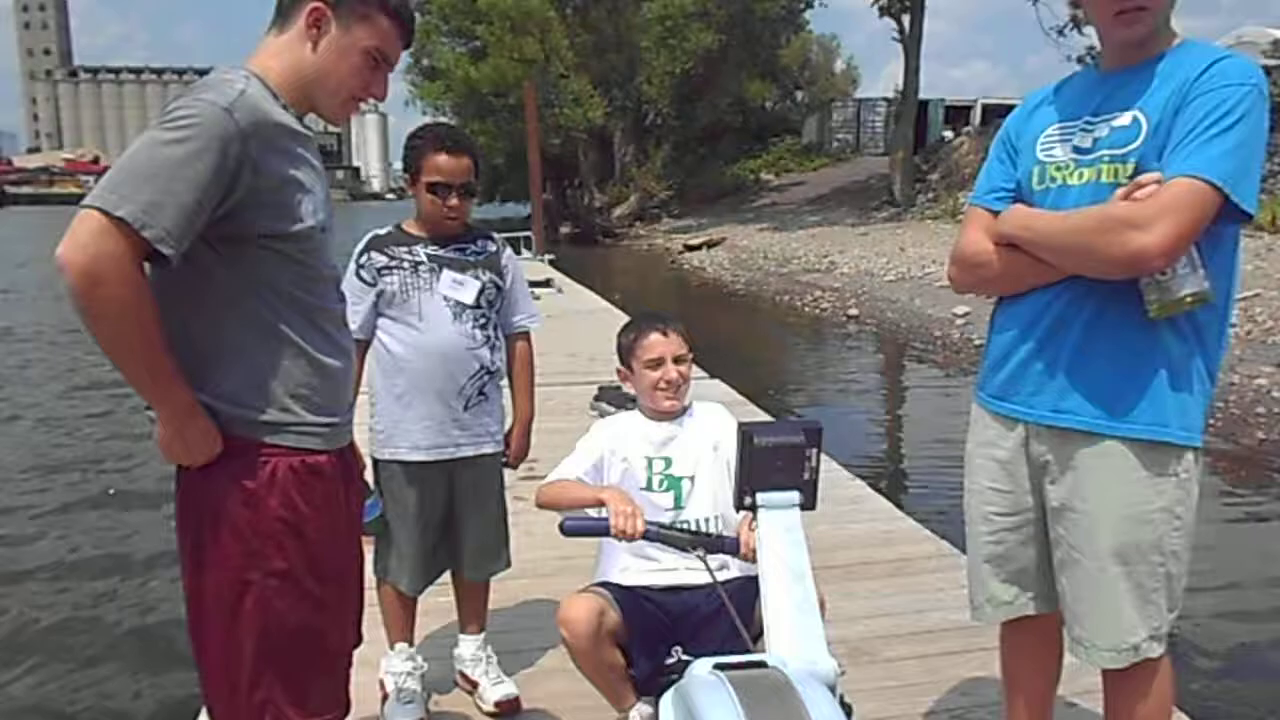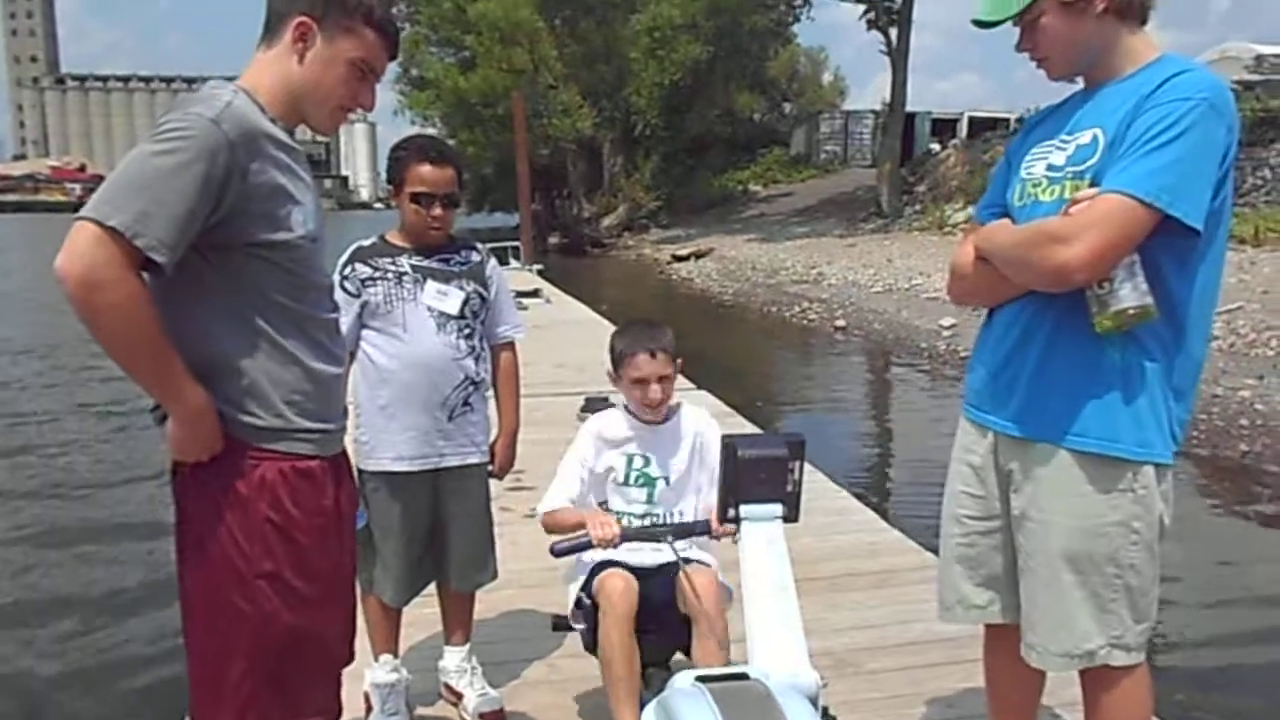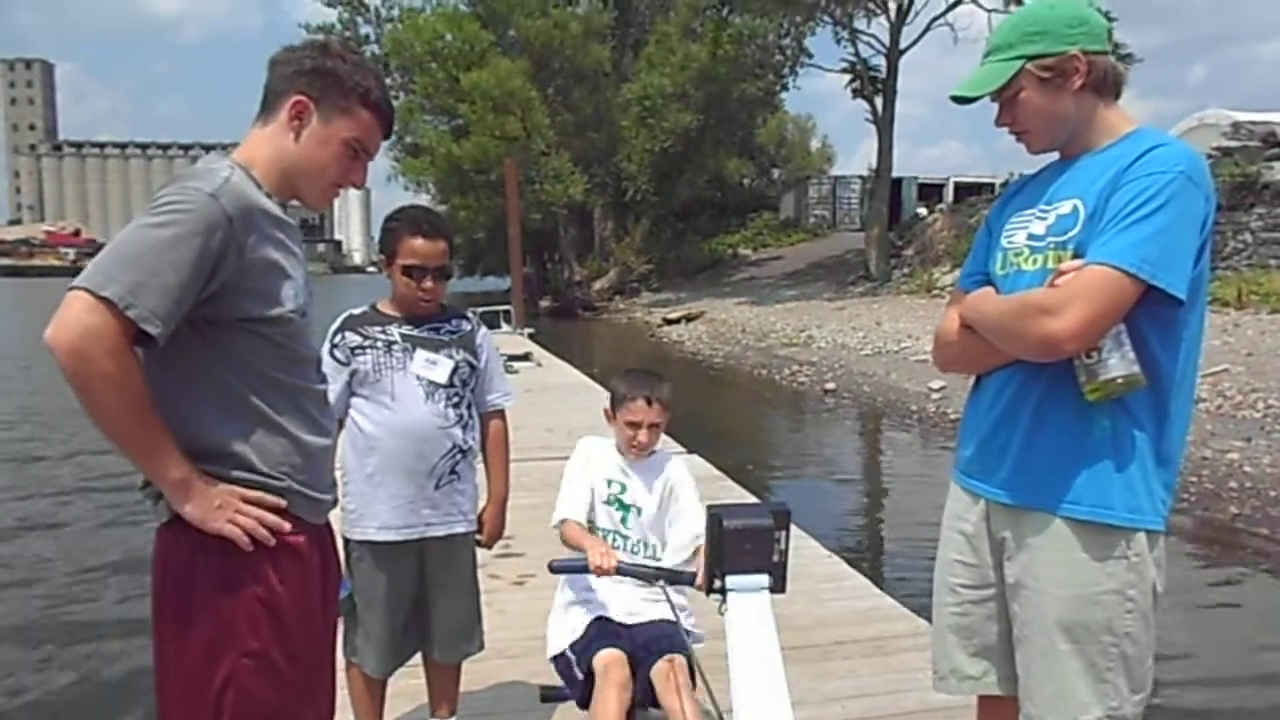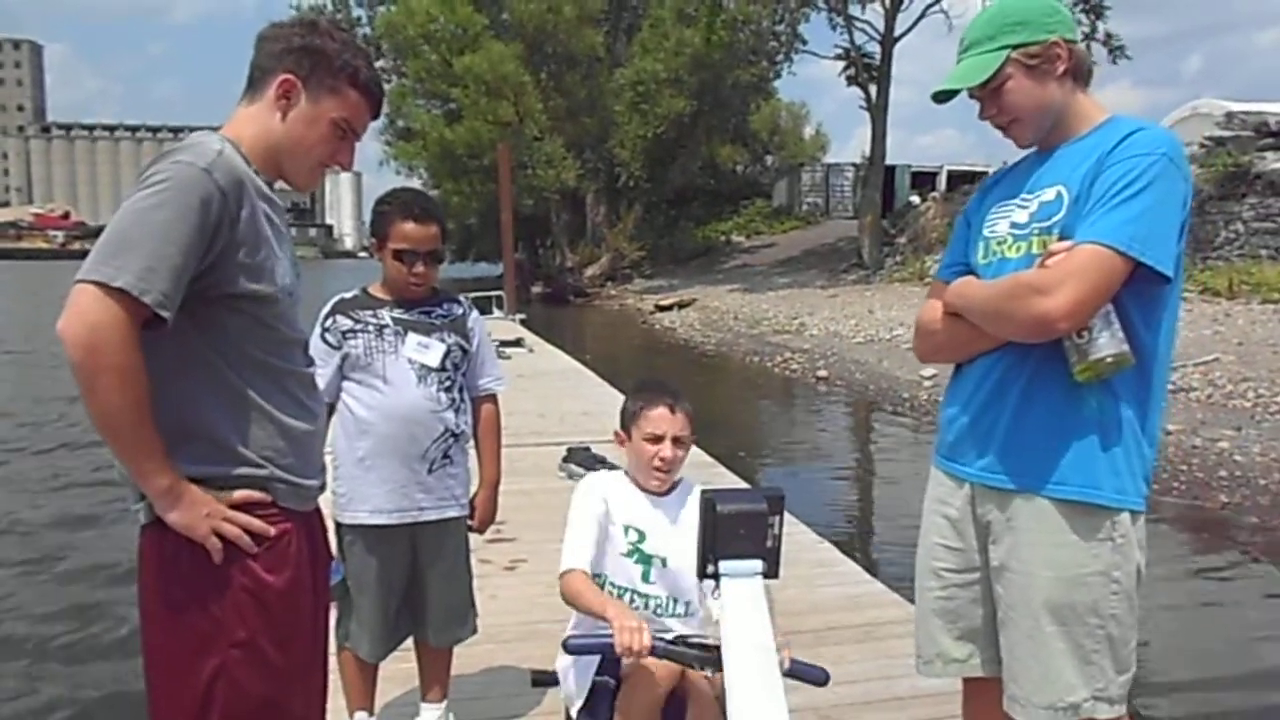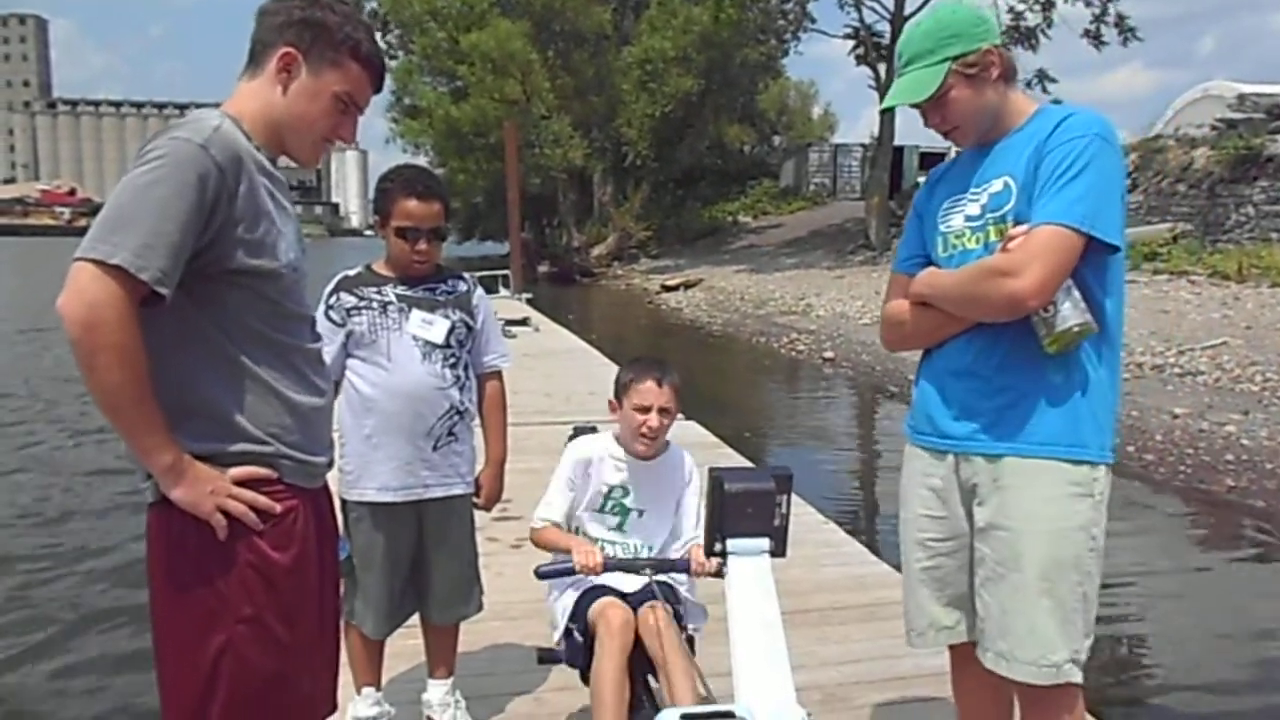
dt=1s
person 1, frame 1
left shoulder: (1222, 84)
right shoulder: (1038, 114)
left elbow: (1150, 238)
right elbow: (968, 265)
left wrist: (1023, 224)
right wrist: (1098, 236)
left hip: (1128, 414)
right hip: (1008, 401)
left knee: (1128, 640)
right knee: (1024, 607)
person 1, frame 2
left shoulder: (1186, 99)
right shoulder: (1040, 129)
left elbow: (1075, 253)
right elbow: (964, 278)
left wrist: (1000, 238)
right wrist: (1042, 256)
left hip: (1099, 426)
right hip: (994, 411)
left knee: (1104, 651)
right knee: (1004, 621)
person 1, frame 3
left shoulder: (1163, 170)
right shoulder: (1020, 198)
left elbow: (1063, 326)
right elbow: (948, 346)
left wrist: (983, 307)
right wrist: (1031, 317)
left hip: (1087, 499)
right hip: (982, 484)
person 1, frame 4
left shoulder: (1142, 154)
right shoulder: (997, 190)
left elbow: (1056, 306)
right elbow: (929, 336)
left wrist: (967, 294)
right wrist: (1019, 304)
left hip: (1070, 482)
right hip: (962, 468)
person 1, frame 5
left shoulder: (1076, 137)
right shoulder: (943, 184)
left elbow: (1025, 284)
right elbow: (895, 326)
left wrist: (934, 283)
right wrist: (985, 292)
left hip: (1042, 440)
right hip: (937, 439)
right knee: (968, 645)
person 2, frame 1
left shoulder: (286, 134)
right shoulder: (227, 114)
right elbow: (91, 255)
left wrist: (334, 441)
right wrist: (179, 415)
left hip: (313, 460)
right hip: (261, 471)
person 2, frame 2
left shoulder: (278, 147)
right shoulder: (219, 127)
right elbow: (88, 263)
left wrist: (323, 449)
right wrist: (190, 410)
left hip: (307, 465)
right hip: (255, 474)
person 2, frame 3
left shoulder: (267, 219)
right shoulder: (215, 201)
right elbow: (80, 333)
left wrist: (306, 533)
right wrist: (182, 486)
left hip: (292, 537)
right hip: (241, 549)
person 2, frame 4
left shoulder: (254, 195)
right shoulder: (202, 175)
right elbow: (89, 326)
left wrist: (296, 514)
right wrist: (168, 491)
left hip: (282, 526)
right hip: (231, 538)
person 2, frame 5
left shoulder: (257, 173)
right shoulder: (203, 151)
right elbow: (89, 304)
left wrist: (306, 492)
right wrist: (173, 469)
left hip: (290, 504)
right hip: (239, 514)
person 3, frame 1
left shoulder: (494, 255)
right shoulder: (378, 254)
left elbow: (518, 339)
right elbow: (350, 344)
left wrist: (523, 420)
left hip: (478, 437)
right hip: (404, 440)
left knee: (476, 552)
right knee: (400, 557)
left ankle: (473, 653)
right ankle: (402, 666)
person 3, frame 2
left shoulder: (478, 264)
right shoulder: (361, 265)
left elbow: (502, 349)
left wrist: (508, 431)
left hip: (463, 447)
right hip: (388, 450)
left knee: (461, 562)
right knee: (384, 568)
left ankle: (458, 663)
person 3, frame 3
left shoulder: (469, 335)
right shoulder: (352, 333)
left elbow: (492, 418)
left wrist: (498, 499)
left hip: (450, 515)
right hip: (375, 518)
left knee: (447, 634)
right knee: (369, 639)
person 3, frame 4
left shoulder: (460, 318)
right shoulder: (343, 317)
left elbow: (484, 403)
left wrist: (489, 484)
left hip: (442, 499)
right hip: (366, 502)
left knee: (438, 617)
right knee: (361, 621)
person 3, frame 5
left shoulder: (464, 294)
right shoulder: (347, 294)
left elbow: (490, 379)
left wrist: (495, 462)
left hip: (448, 477)
right hip: (371, 480)
left knee: (445, 595)
right knee: (366, 599)
person 4, frame 1
left shoulder: (717, 422)
right shoulder: (613, 433)
right elbow: (546, 494)
left wrist: (752, 520)
right wrist: (608, 494)
left hip: (716, 586)
right hip: (637, 589)
right knee: (576, 617)
person 4, frame 2
left shoulder: (699, 425)
right shoulder: (600, 431)
right elbow: (551, 516)
right wrist: (590, 517)
left hip: (681, 558)
right hip: (613, 563)
left knee: (705, 587)
right knee: (622, 593)
person 4, frame 3
left shoulder: (673, 470)
right shoulder: (591, 453)
left elbow: (699, 543)
right elbow: (567, 526)
left wrist: (708, 563)
right wrist: (592, 545)
left hip: (657, 607)
right hip: (594, 604)
left knee: (675, 679)
right knee: (613, 671)
person 4, frame 4
left shoulder: (701, 505)
right shoulder: (599, 490)
right elbow: (571, 581)
right wrist: (615, 612)
right hip: (605, 653)
left knee: (706, 678)
right knee: (656, 665)
person 4, frame 5
left shoulder: (682, 466)
right shoulder: (585, 454)
left elbow: (691, 540)
right elbow: (541, 531)
left wrist: (699, 549)
right wrist: (577, 542)
left hip: (656, 582)
right hip: (590, 584)
left knee: (655, 619)
right knee: (615, 619)
